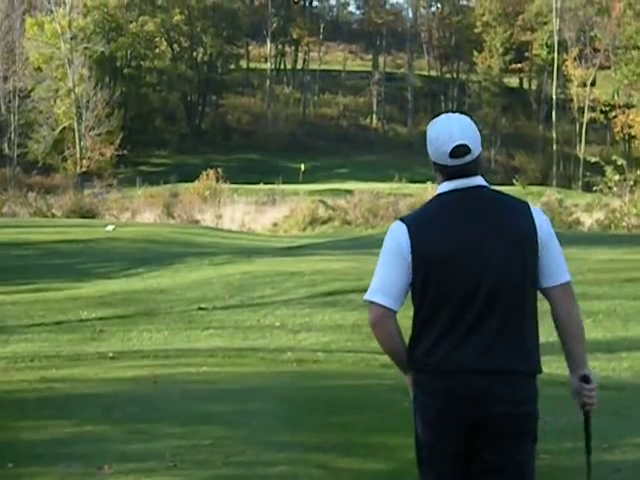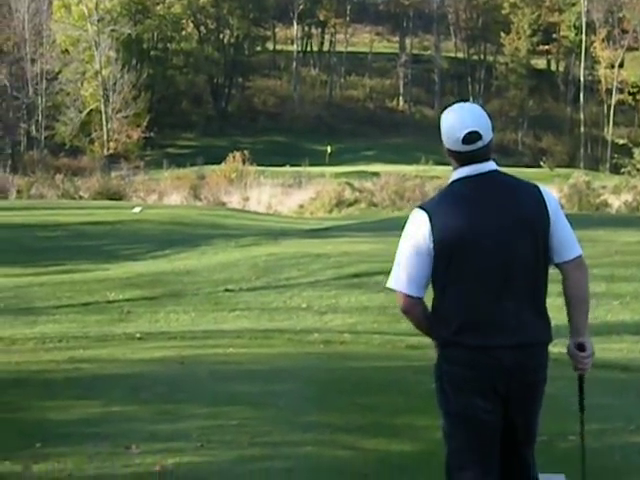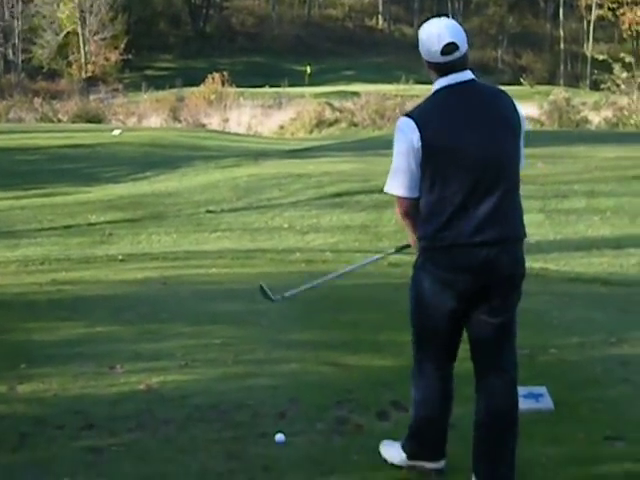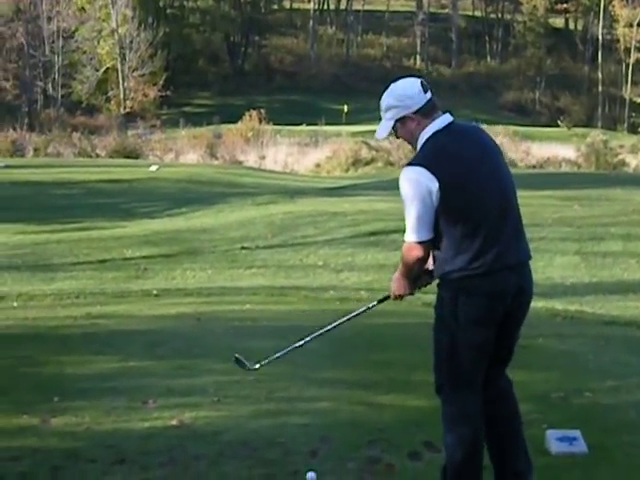
dt=0.5s
person 1, frame 1
left shoulder: (411, 229)
right shoulder: (527, 217)
left elbow: (379, 316)
right elbow: (562, 299)
left wrist: (410, 371)
right wrist: (580, 370)
left hip: (442, 389)
right hip: (513, 387)
person 1, frame 2
left shoulder: (430, 215)
right shoulder: (538, 198)
left elbow: (407, 302)
right elbow: (575, 269)
left wrist: (442, 336)
right wrist: (580, 337)
left hip: (465, 361)
right hip: (528, 355)
person 1, frame 3
left shoulder: (415, 122)
right shoulder: (507, 106)
left elbow: (405, 203)
left wrist: (421, 235)
left hip: (445, 261)
right hip: (505, 253)
left knee: (433, 359)
right knee: (497, 363)
person 1, frame 4
left shoulder: (419, 170)
right shoulder: (478, 137)
left elbow: (415, 248)
left wrist: (403, 278)
right wrist: (438, 258)
left hip: (470, 289)
right hip: (516, 277)
left knee: (460, 389)
right knee: (493, 378)
